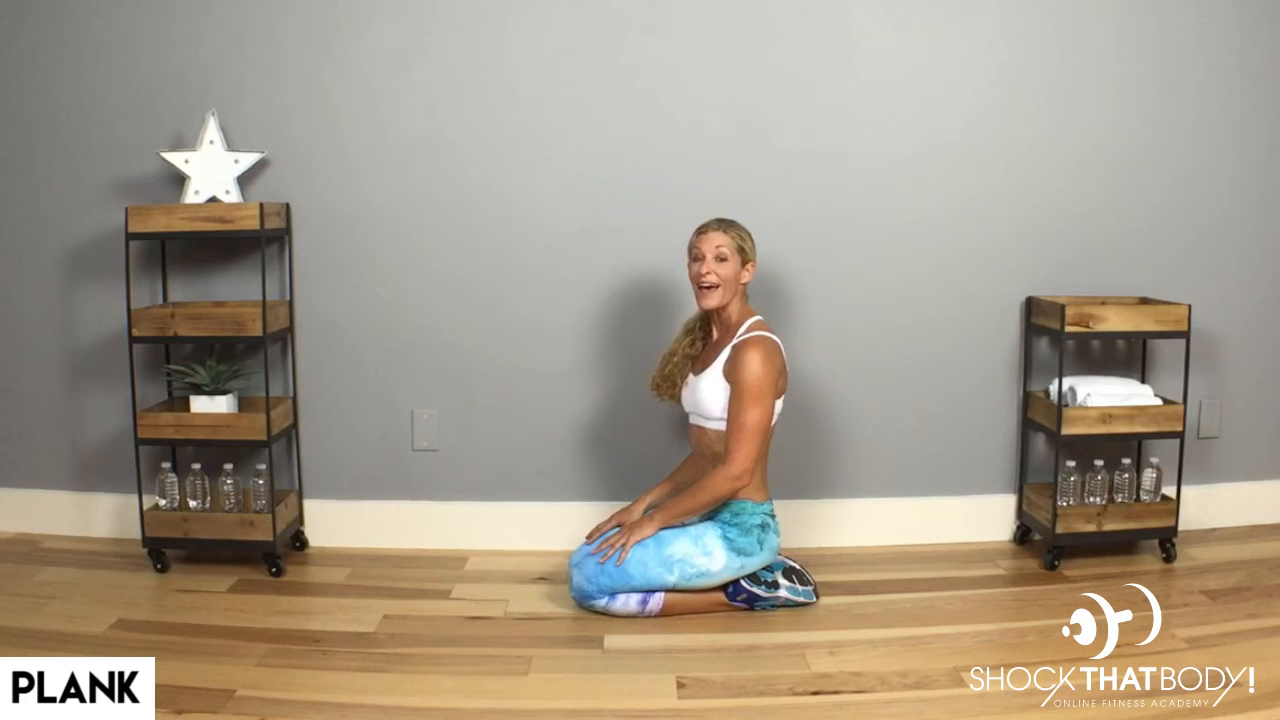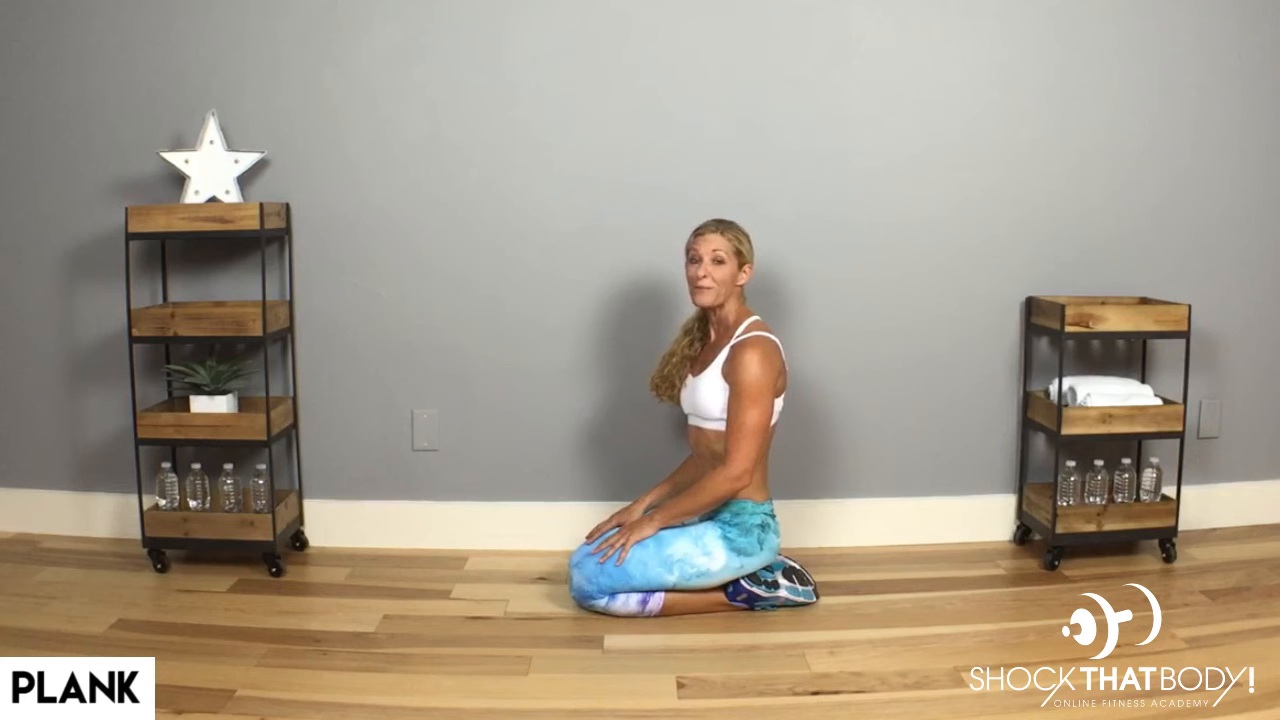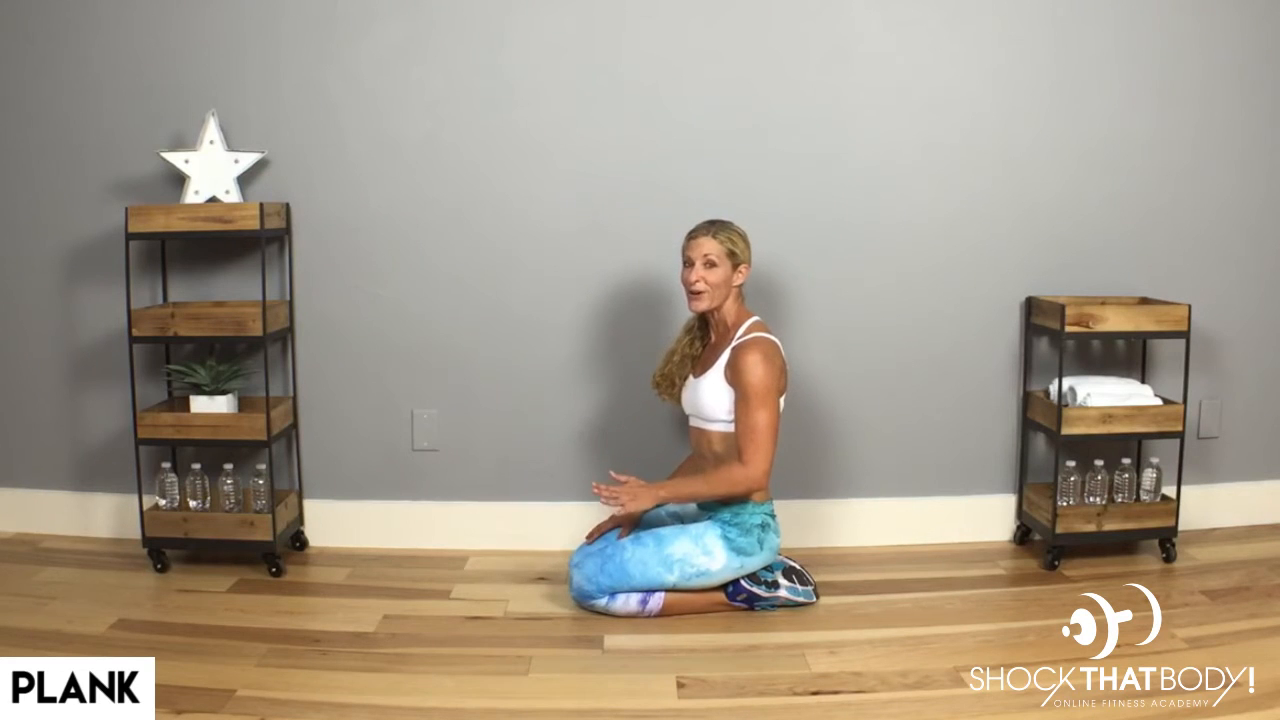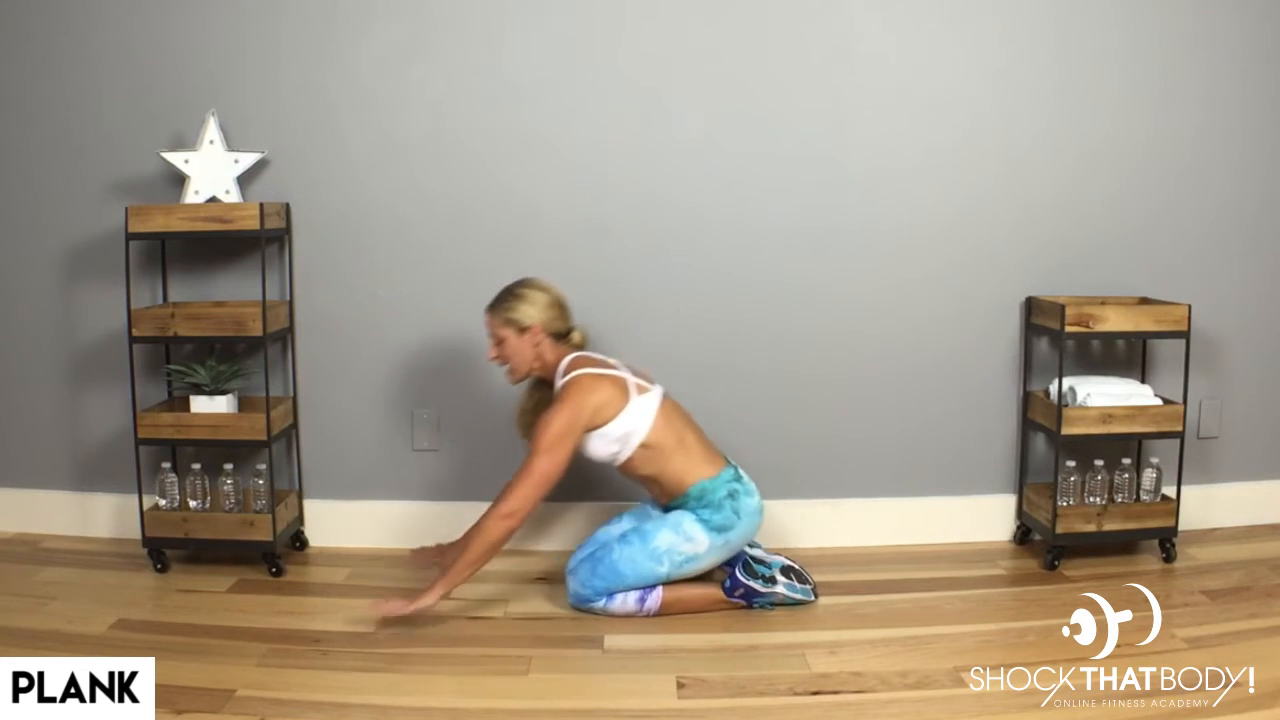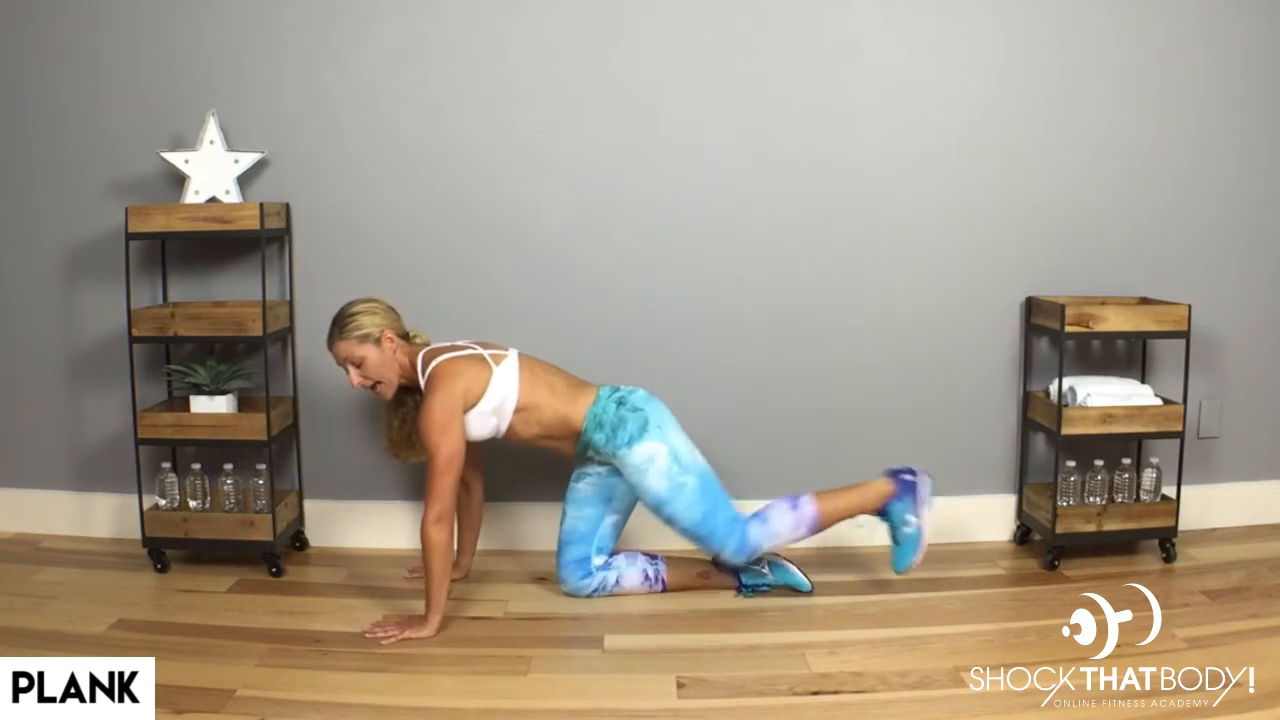
dt=1s
person 1, frame 1
left shoulder: (754, 351)
right shoulder: (706, 339)
left elbow: (736, 470)
left wrist: (654, 520)
right wrist: (645, 502)
left hip: (738, 528)
right hip: (709, 513)
left knee: (589, 579)
right knee: (587, 557)
left ankle: (743, 592)
right ankle: (753, 573)
person 1, frame 2
left shoulder: (752, 350)
right shoulder: (705, 339)
left elbow: (736, 471)
left wrist: (654, 520)
right wrist: (645, 503)
left hip: (739, 528)
right hip: (709, 514)
left knee: (589, 580)
right knee: (585, 558)
left ankle: (743, 592)
right ankle: (753, 573)
person 1, frame 3
left shoulder: (753, 352)
right shoulder: (705, 340)
left elbow: (752, 472)
left wrist: (656, 493)
right wrist: (642, 503)
left hip: (739, 529)
right hip: (708, 514)
left knee: (588, 581)
right knee: (587, 558)
left ankle: (742, 592)
right ankle: (750, 573)
person 1, frame 4
left shoulder: (577, 397)
right shoulder: (577, 375)
left elbow: (511, 512)
right elbow: (529, 482)
left wrist: (435, 591)
right wrist: (462, 544)
left hip: (718, 508)
right hip: (691, 505)
left knee: (587, 587)
right knee: (584, 563)
left ankle: (739, 587)
right ankle: (729, 562)
person 1, frame 5
left shoulder: (442, 392)
right shoulder: (443, 370)
left elbow: (438, 515)
right elbow: (470, 481)
left wrist: (431, 618)
right wrist: (459, 564)
left hip: (628, 424)
right hip: (599, 447)
left knee: (734, 539)
right knee: (580, 577)
left ankle: (892, 491)
right ankle: (748, 570)
